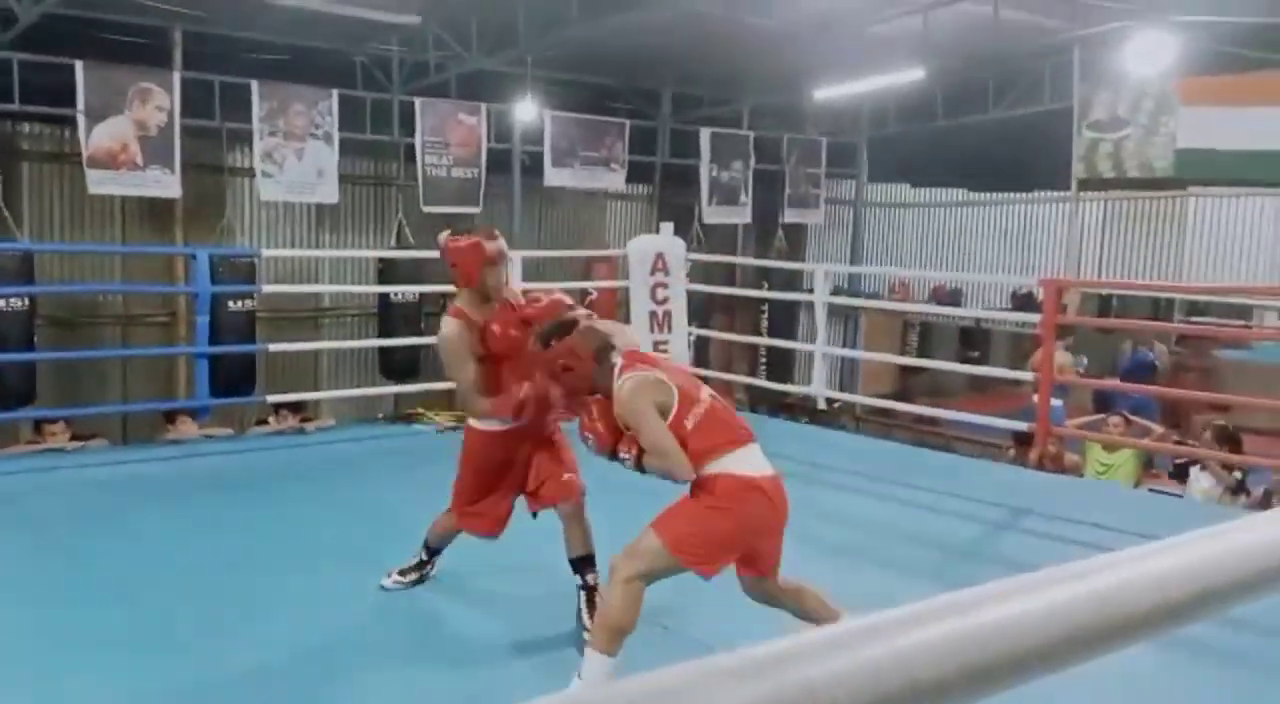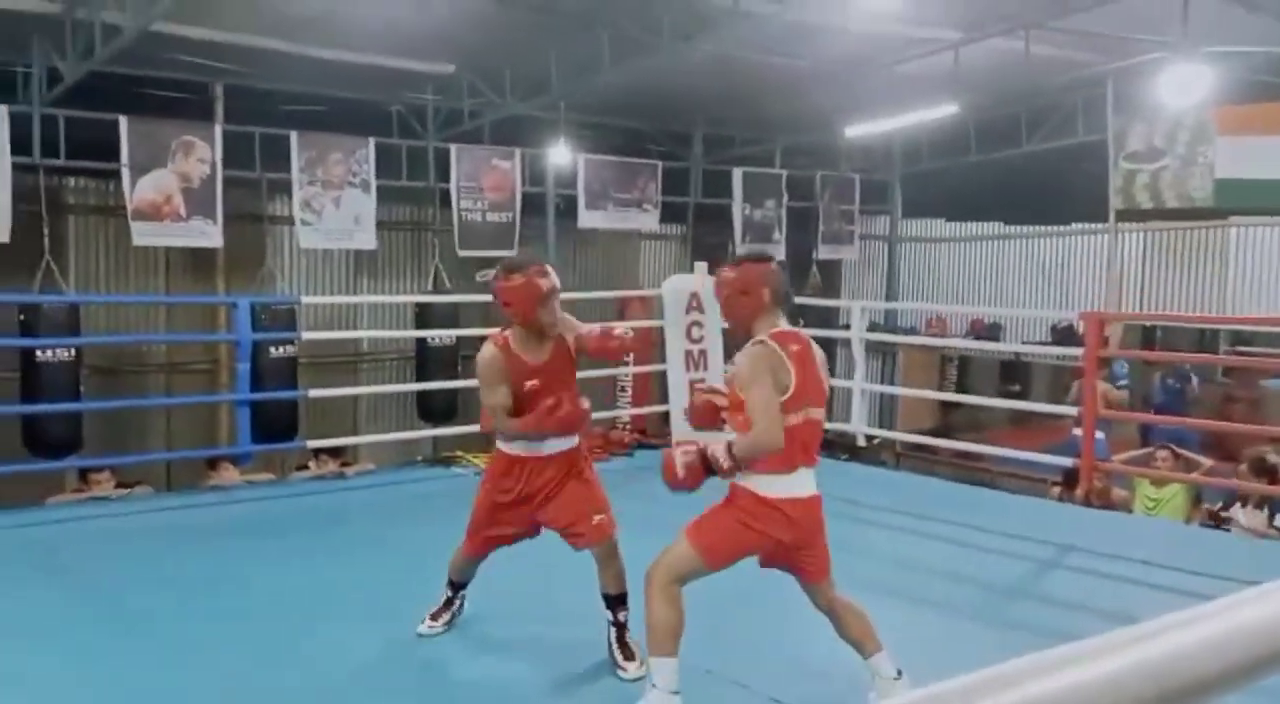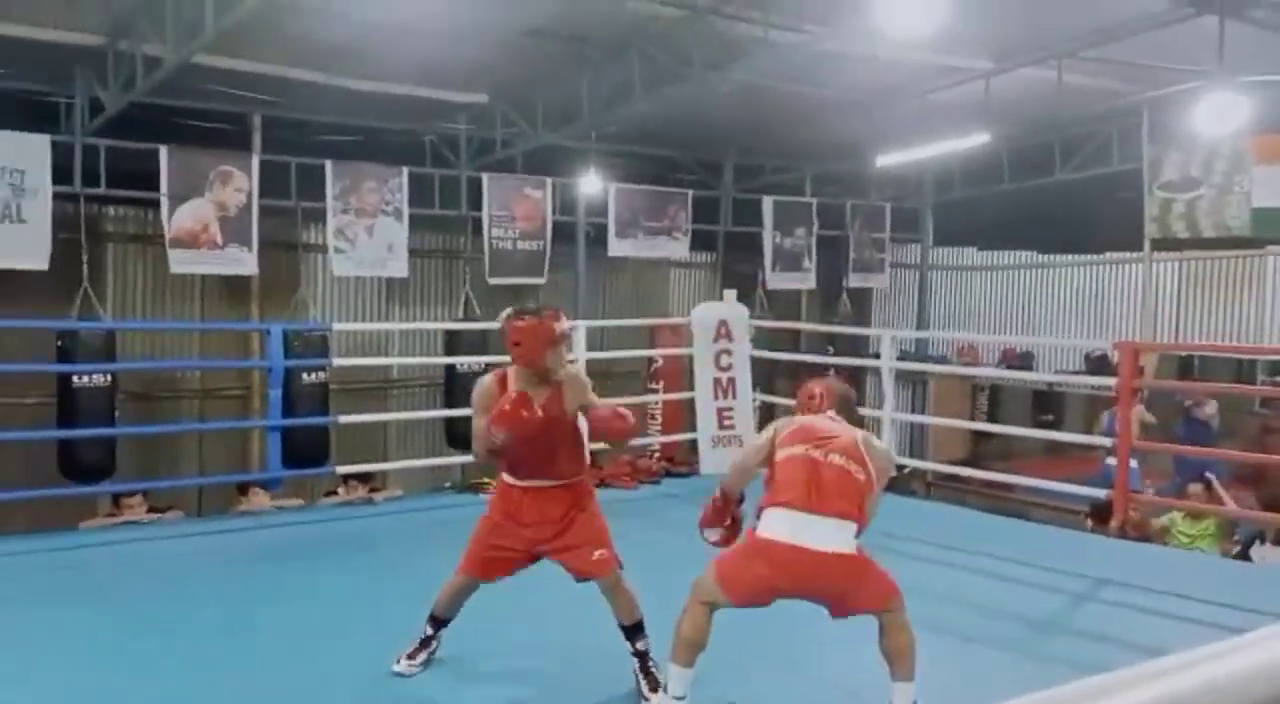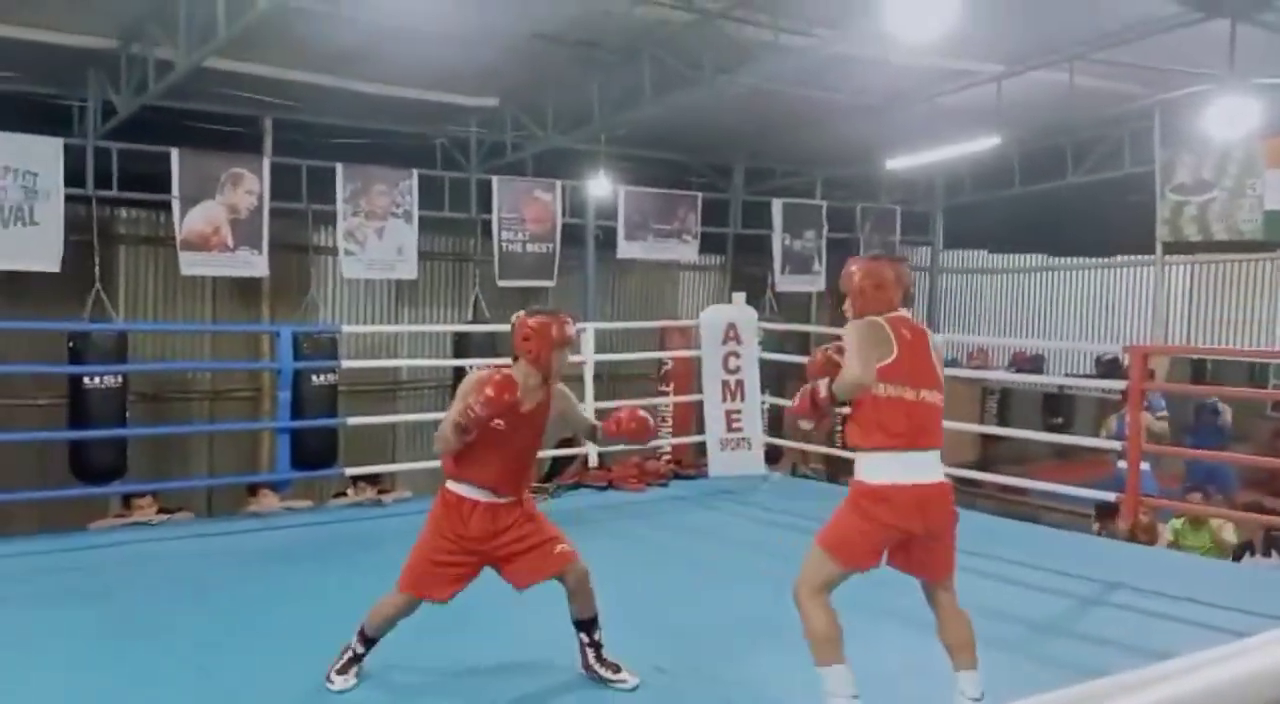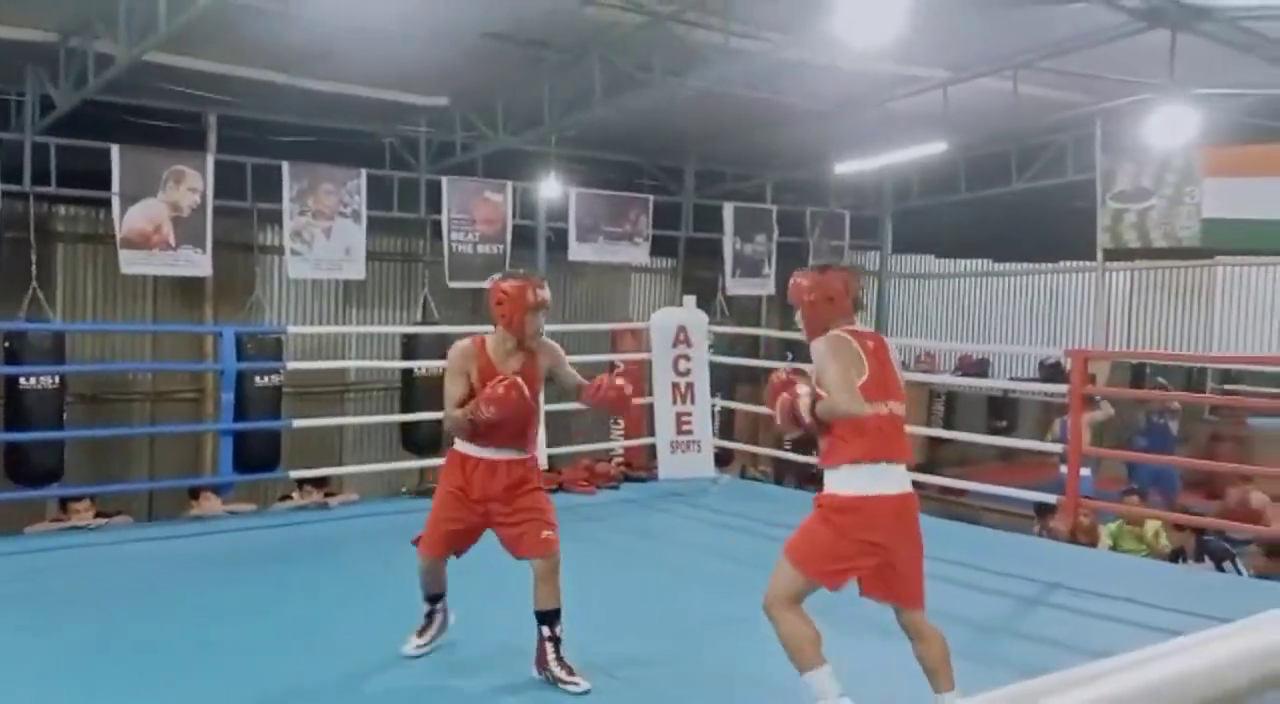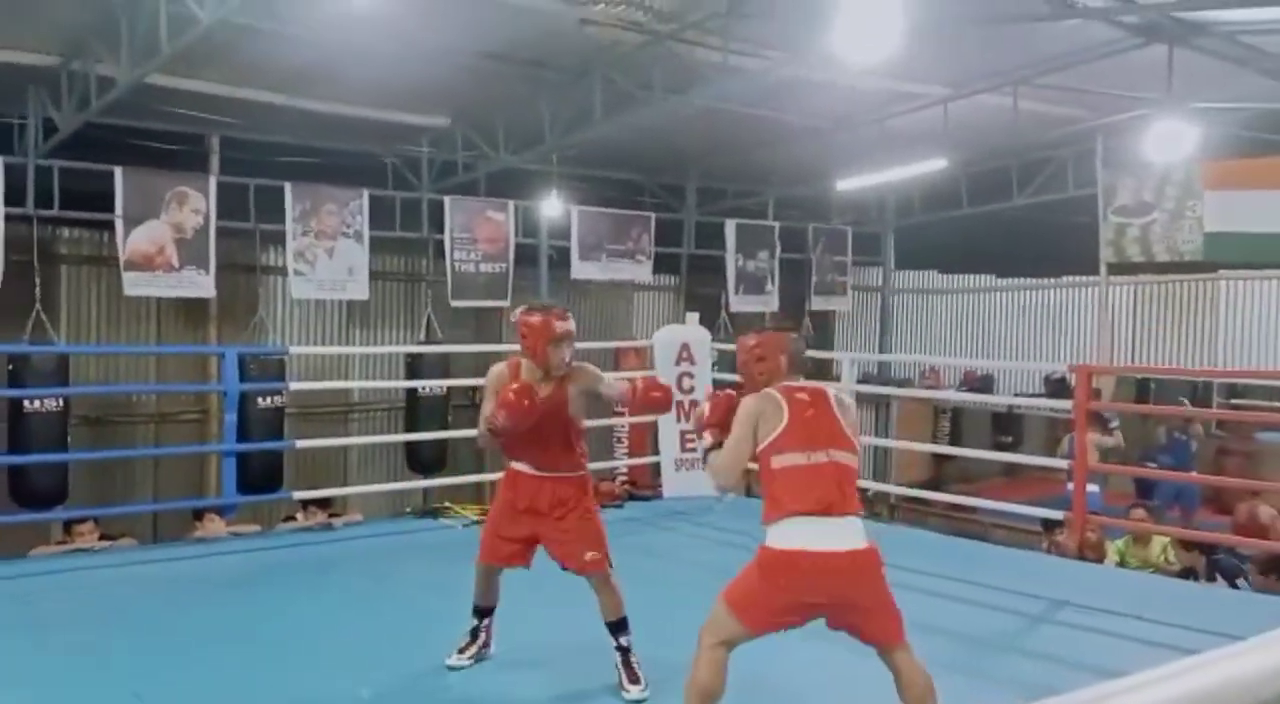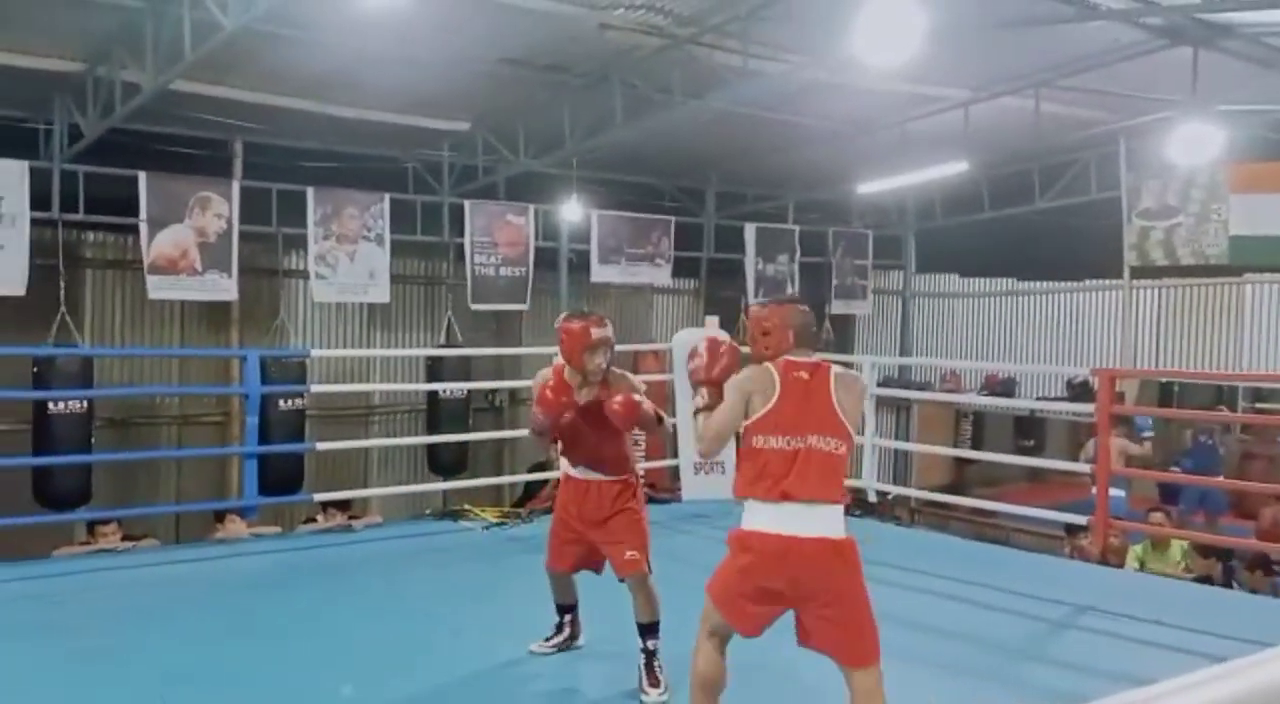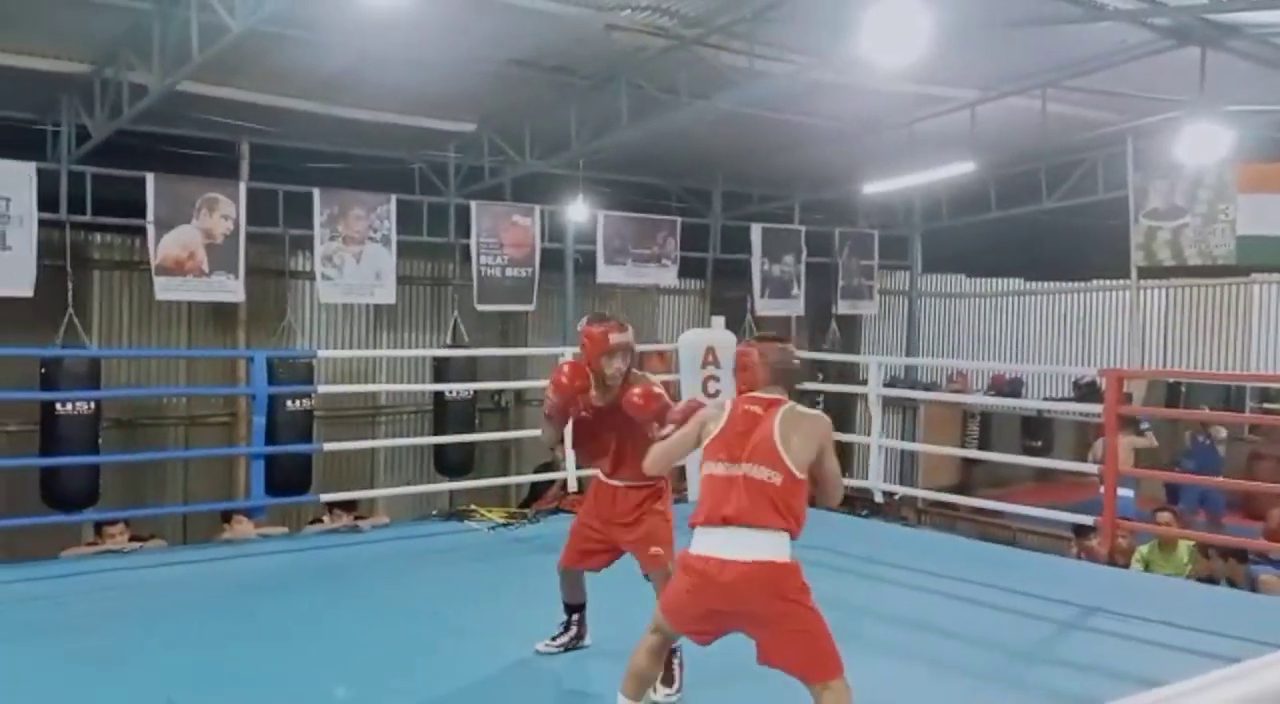
dt=0.3s
person 1, frame 1
left shoulder: (505, 301)
right shoulder: (455, 329)
right elbow: (473, 402)
left wrist: (535, 315)
right wrist: (517, 402)
left hip: (539, 424)
right hip: (492, 436)
left knee: (572, 505)
right knee: (462, 515)
left ankle: (589, 595)
right ankle: (425, 560)
person 1, frame 2
left shoulder: (565, 329)
right shoulder: (494, 356)
left elbow: (599, 341)
right elbow: (499, 425)
left wrist: (610, 341)
right wrist: (541, 423)
left hip: (567, 460)
right hip: (515, 466)
left knee: (605, 543)
right knee: (476, 544)
left ankle: (620, 632)
right ankle: (452, 600)
person 1, frame 3
left shoulder: (571, 380)
right shoulder: (490, 388)
left elbow: (602, 416)
right elbow: (481, 454)
left wrist: (615, 424)
right wrist: (495, 440)
left hip: (569, 495)
right hip: (516, 497)
left knee: (610, 578)
right knee: (466, 578)
left ankle: (644, 662)
right ankle: (429, 637)
person 1, frame 4
left shoulder: (556, 395)
right shoulder: (481, 383)
left elbow: (592, 431)
right elbow: (442, 447)
left wrist: (620, 427)
right wrist: (466, 418)
left hip: (513, 512)
right hip: (460, 508)
left knee: (576, 573)
right knee: (407, 597)
left ankle: (592, 654)
right ankle: (355, 653)
person 1, frame 5
left shoulder: (546, 352)
right shoulder: (465, 352)
left elbow: (580, 389)
right elbow: (451, 422)
left wrist: (603, 394)
right wrist: (478, 411)
left hip: (520, 472)
right hip: (468, 469)
left knee: (547, 558)
right knee: (432, 554)
left ankle: (549, 654)
right ankle: (435, 616)
person 1, frame 6
left shoulder: (581, 376)
right shoulder: (501, 376)
left elbow: (625, 394)
right elbow: (484, 439)
left wrist: (644, 395)
right wrist: (497, 425)
left hip: (569, 488)
right hip: (519, 483)
left knee: (599, 572)
right knee: (488, 565)
left ankle: (625, 656)
right ankle: (480, 634)
person 1, frame 7
left shoulder: (621, 383)
right shoulder: (549, 380)
left elbow: (659, 423)
right elbow: (544, 440)
left wrist: (649, 417)
right wrist: (542, 421)
left hip: (618, 491)
right hip: (574, 486)
left knee: (637, 576)
right knee: (557, 566)
left ankle: (651, 659)
right ankle: (569, 628)
person 1, frame 8
left shoulder: (642, 386)
right shoulder: (573, 385)
right elbow: (551, 443)
left wrist: (665, 414)
right wrist: (553, 409)
left hip: (645, 494)
right hip: (605, 492)
left knee: (661, 571)
right knee: (569, 566)
left ankle: (670, 657)
right ankle: (575, 628)
person 2, frame 1
left shoulder: (629, 393)
right shoulder: (637, 361)
left elbow: (678, 468)
left wrist: (625, 452)
left hip: (733, 491)
right hip: (766, 487)
left knee: (627, 573)
right knee: (764, 585)
left ankle: (588, 689)
person 2, frame 2
left shoulder: (754, 359)
right shoulder: (811, 351)
left elbow: (767, 438)
left wrist: (714, 457)
right wrist: (728, 407)
left hip: (757, 504)
right hip: (802, 503)
left knee: (662, 576)
right knee: (825, 597)
person 2, frame 3
left shoulder: (785, 427)
right shoulder: (873, 448)
left elbow: (740, 468)
right elbow: (856, 518)
left wrist: (723, 503)
left hip: (776, 549)
right hip: (840, 557)
left knee: (701, 597)
right knee: (893, 607)
person 2, frame 4
left shoulder: (864, 329)
right shoulder: (928, 341)
left elbow: (858, 381)
left wrist: (821, 393)
left hip: (880, 491)
right hip: (933, 489)
left knee: (810, 588)
right knee: (941, 594)
person 2, frame 5
left shoulder: (831, 346)
right shoulder: (884, 350)
left elbow: (850, 407)
left wrist: (805, 404)
left hip: (850, 503)
right hip: (898, 501)
left knee: (779, 600)
right knee: (914, 615)
person 2, frame 6
left shoulder: (757, 406)
right shoulder: (842, 404)
left elbow: (727, 480)
left wrist: (711, 436)
left hip: (789, 558)
right hip: (853, 554)
left knee: (714, 641)
right knee: (897, 651)
person 2, frame 7
left shoulder: (750, 380)
right shoulder: (850, 384)
left elbow: (705, 447)
left wrist: (705, 390)
left hip: (760, 541)
right hip: (828, 546)
left knee: (712, 637)
person 2, frame 8
left shoulder: (715, 414)
right shoulder: (814, 424)
left elbow: (652, 465)
right elbow: (832, 496)
left wrist: (676, 429)
left hip: (706, 566)
right hip: (771, 573)
left knee: (657, 636)
